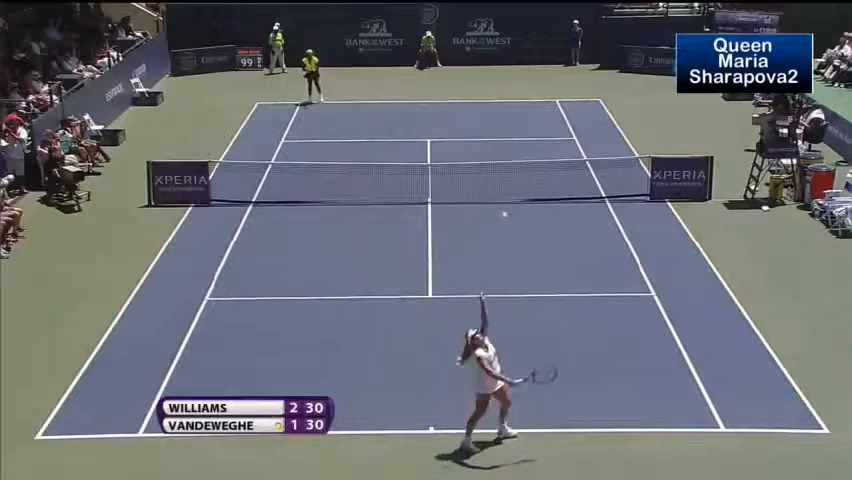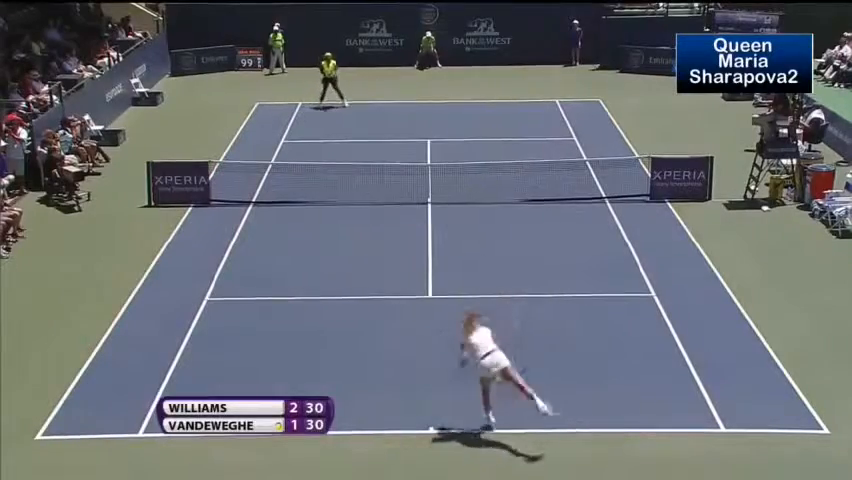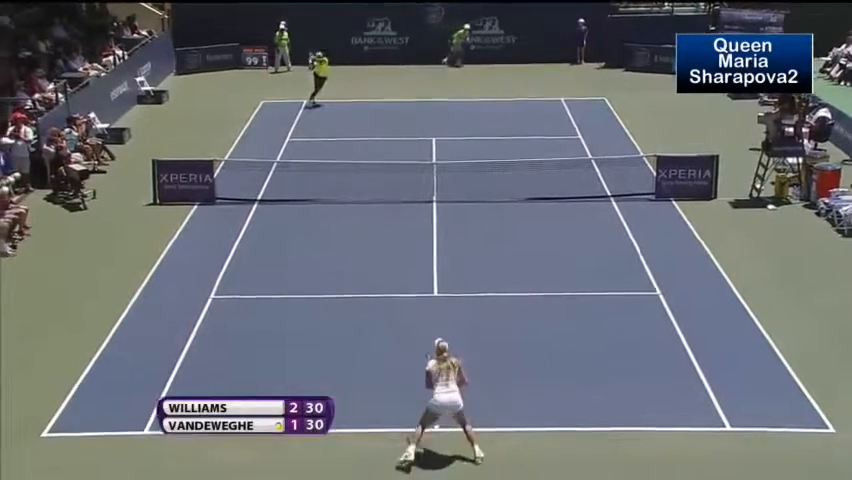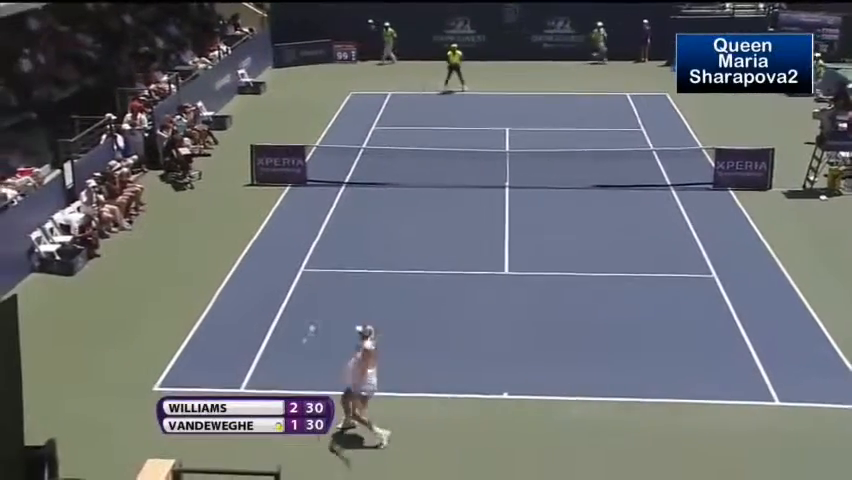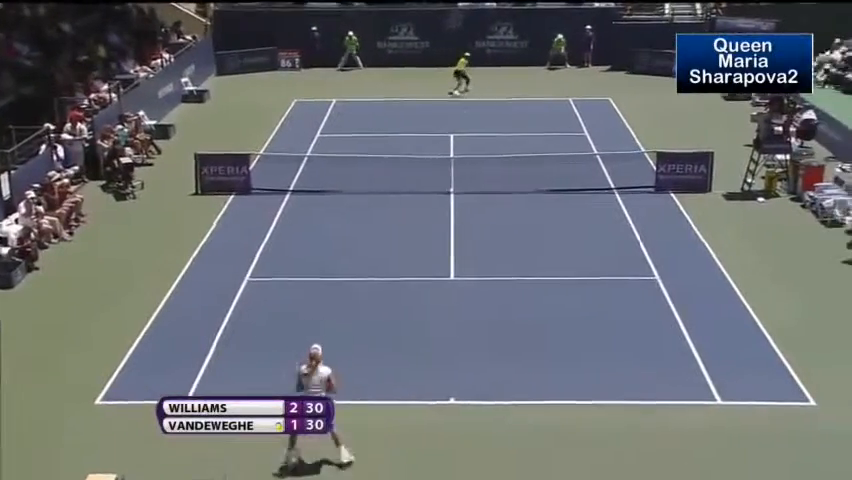
dt=1s
person 1, frame 1
left shoulder: (484, 340)
right shoulder: (478, 354)
left elbow: (484, 320)
right elbow: (488, 372)
left wrist: (482, 303)
right wrist: (507, 380)
left hip: (497, 382)
right hip: (485, 387)
left knee: (506, 403)
right knee: (479, 413)
left ankle: (503, 429)
right ankle: (466, 441)
person 1, frame 2
left shoulder: (467, 338)
right shoulder: (485, 330)
left elbow: (466, 354)
left hip: (485, 364)
right hip: (498, 359)
left knee: (485, 390)
right knee: (521, 385)
left ankle: (489, 417)
right ankle: (539, 404)
person 1, frame 3
left shoulder: (431, 364)
right shoulder: (455, 362)
left elbow: (428, 385)
right elbow: (464, 382)
left hip: (439, 400)
right hip: (455, 399)
left knee: (422, 425)
right knee: (464, 424)
left ankle: (410, 452)
right ankle: (477, 451)
person 1, frame 4
left shoulder: (367, 346)
right shoulder: (364, 345)
left elbow: (364, 365)
left hip: (366, 384)
right hip: (360, 382)
left knee: (356, 413)
right knee: (344, 399)
left ankle: (381, 433)
right ankle: (348, 421)
person 1, frame 5
left shoulder: (302, 370)
right shoulder: (327, 371)
left elbow: (298, 389)
right elbow: (333, 390)
right knee: (332, 431)
left ankle: (290, 458)
right ankle: (344, 456)
